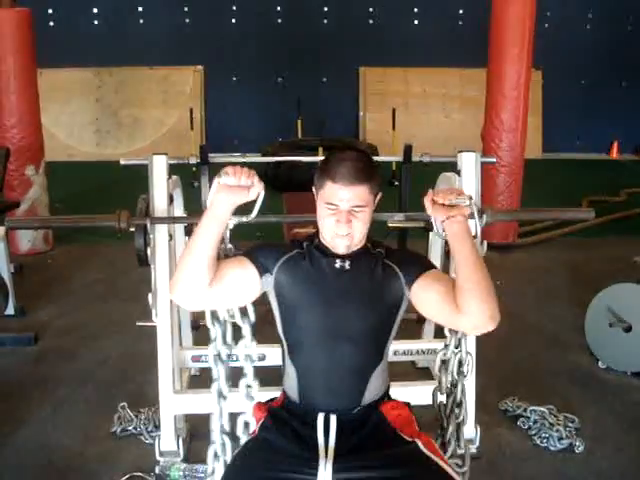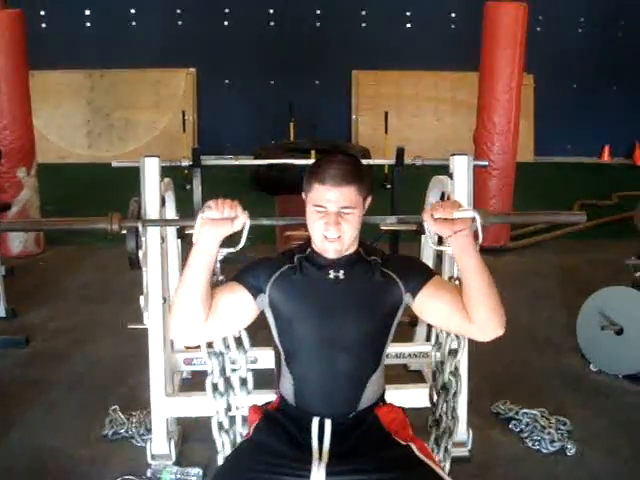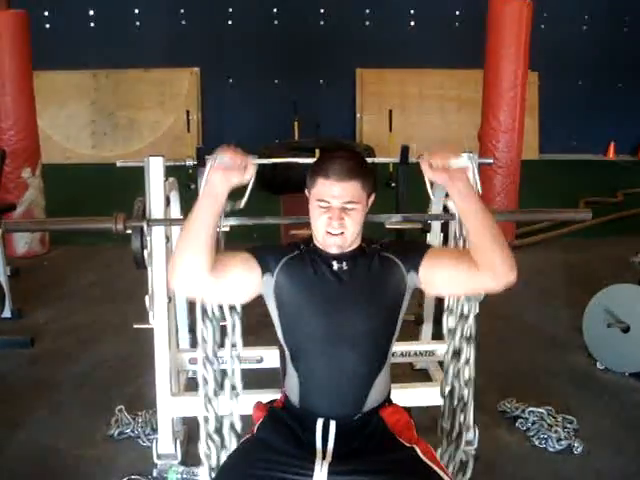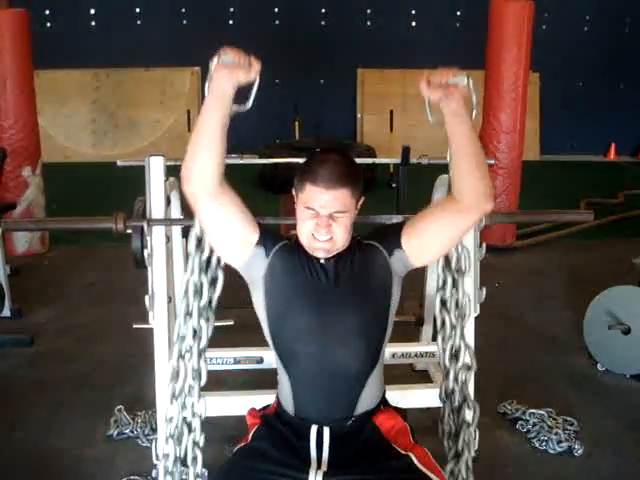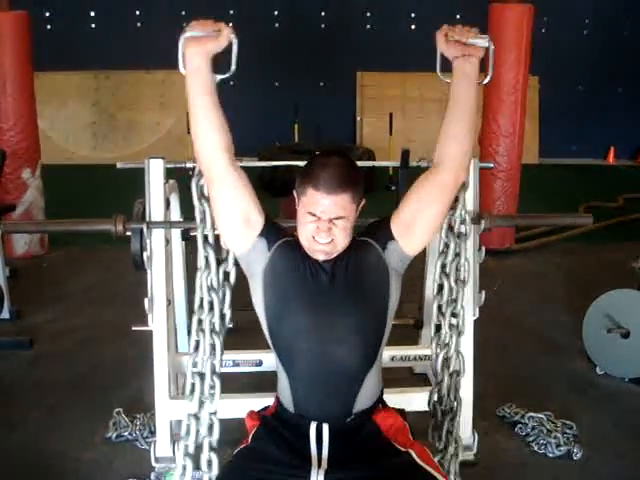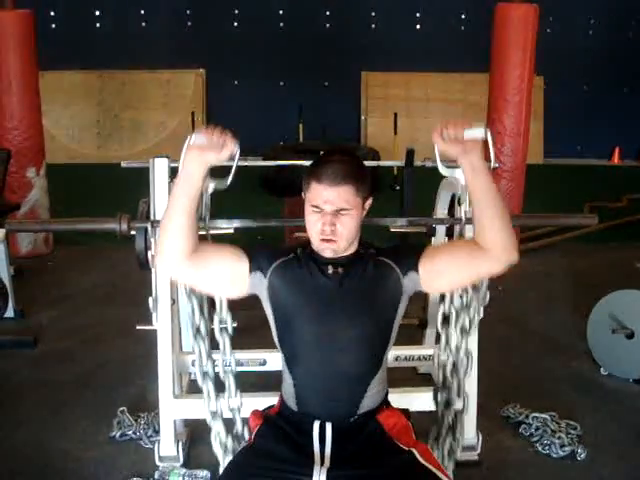
dt=0.3s
person 1, frame 1
left shoulder: (400, 267)
right shoulder: (279, 262)
left elbow: (480, 319)
right elbow: (188, 294)
left wrist: (456, 226)
right wrist: (220, 208)
left hip: (373, 428)
right hip: (291, 428)
person 1, frame 2
left shoulder: (397, 274)
right shoulder: (271, 274)
left elbow: (488, 326)
right elbow: (187, 329)
left wrist: (461, 239)
right wrist: (207, 240)
left hip: (369, 432)
right hip: (286, 431)
person 1, frame 3
left shoulder: (398, 265)
right shoulder: (278, 265)
left elbow: (498, 272)
right elbow: (189, 277)
left wrist: (460, 188)
right wrist: (216, 187)
left hip: (373, 434)
right hip: (291, 431)
person 1, frame 4
left shoulder: (385, 256)
right shoulder: (266, 257)
left elbow: (473, 202)
right elbow: (201, 187)
left wrist: (454, 108)
right wrist: (221, 88)
left hip: (370, 439)
right hip: (282, 441)
person 1, frame 5
left shoulder: (383, 255)
right shoulder: (268, 254)
left elbow: (448, 170)
right elbow: (216, 165)
left wrist: (465, 66)
right wrist: (198, 58)
left hip: (369, 439)
right hip: (284, 439)
person 1, frame 6
left shoulder: (396, 270)
right shoulder: (274, 269)
left elbow: (497, 254)
right elbow: (175, 259)
left wrist: (472, 161)
right wrist: (195, 164)
left hip: (372, 439)
right hip: (287, 436)
